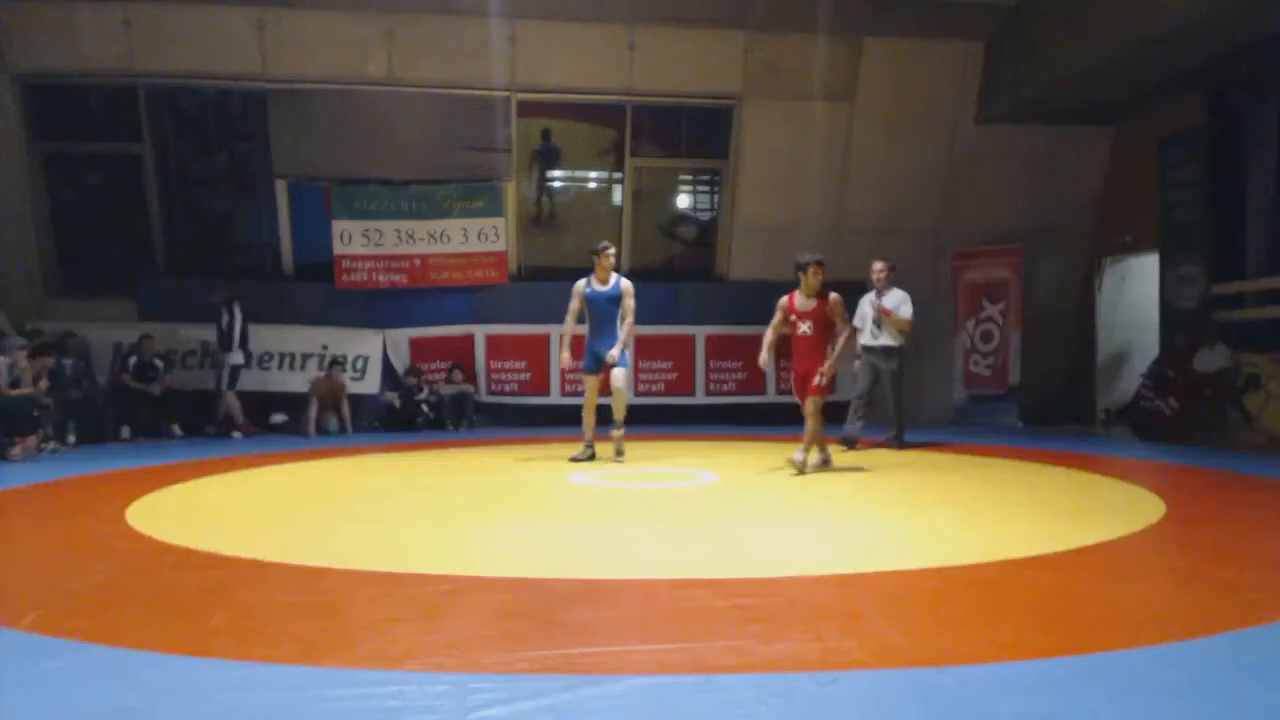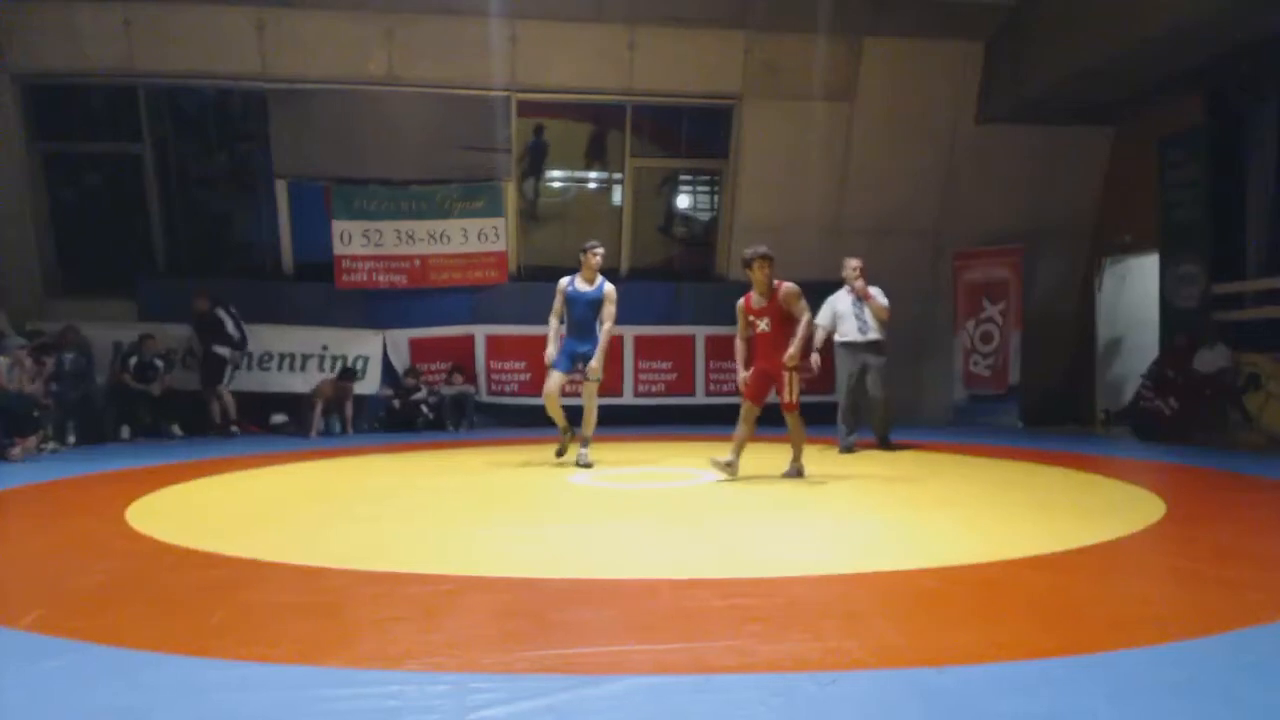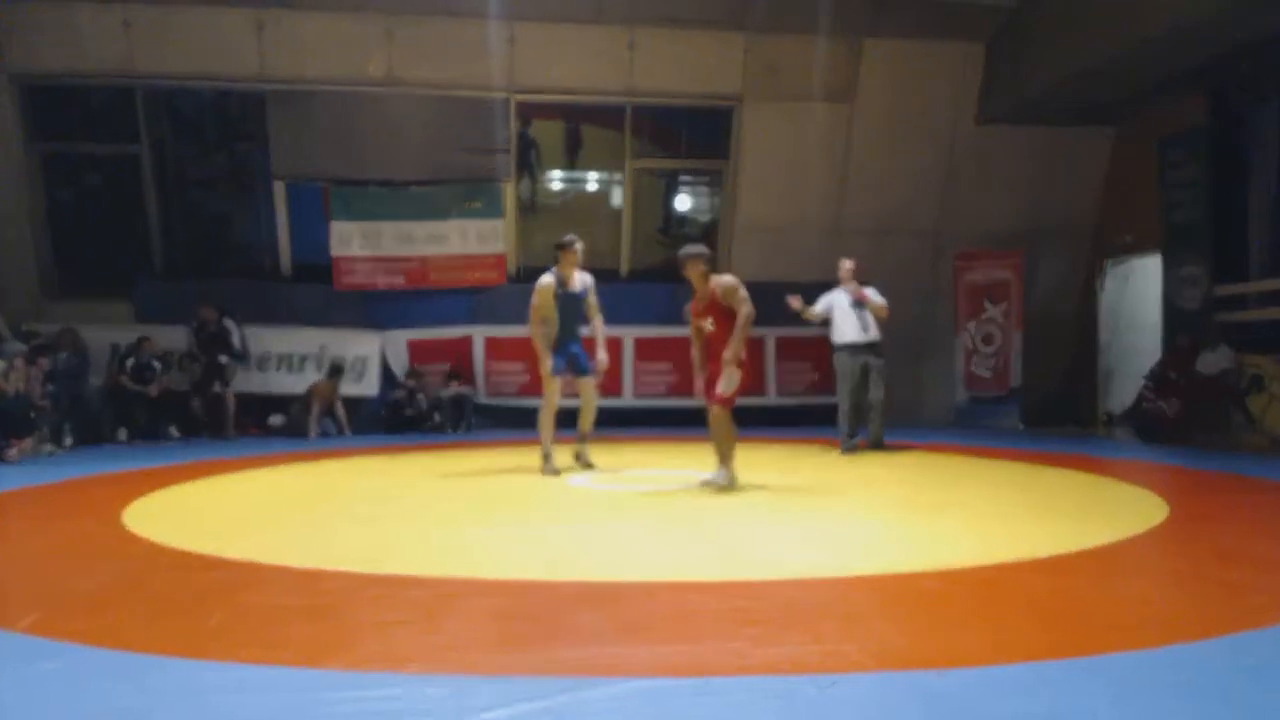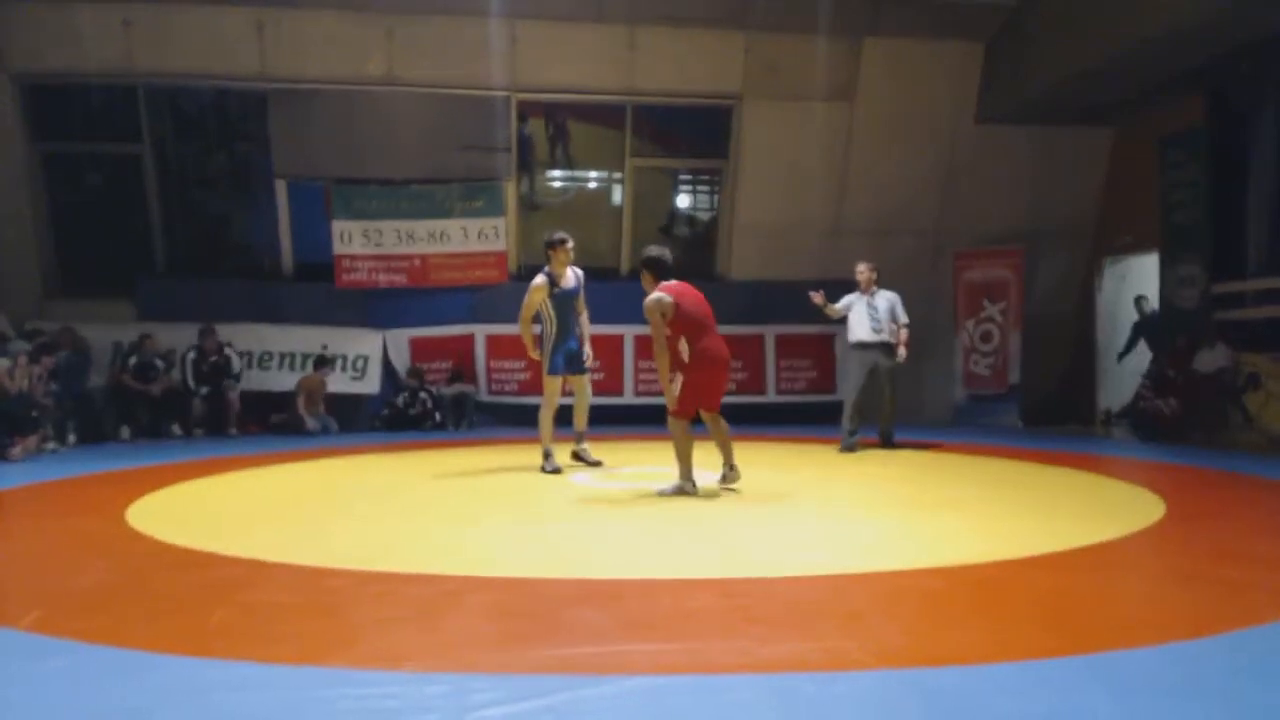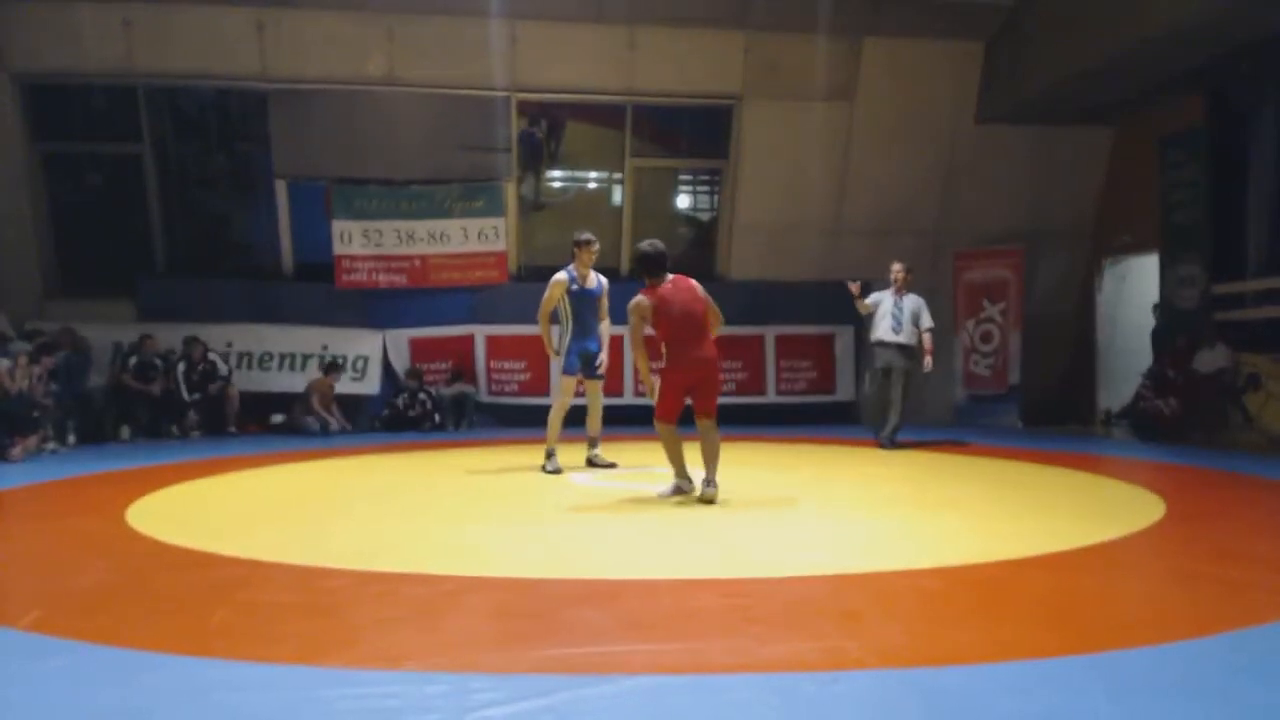
dt=0.5s
person 1, frame 1
left shoulder: (832, 300)
right shoulder: (786, 302)
left elbow: (844, 331)
right elbow: (773, 329)
left wrist: (833, 359)
right wrist: (765, 351)
left hip: (821, 363)
right hip: (799, 364)
left knee: (812, 404)
right knee: (808, 411)
left ankle: (802, 454)
right ankle: (823, 454)
person 1, frame 2
left shoulder: (787, 291)
right shoulder: (743, 304)
left elbow: (805, 317)
right elbow: (741, 338)
left wrist: (796, 346)
right wrist: (740, 368)
left hip: (785, 362)
right hip: (760, 363)
left knee: (790, 413)
right knee: (747, 410)
left ankle: (797, 462)
right ankle: (733, 461)
person 1, frame 3
left shoulder: (726, 284)
right shoulder: (693, 307)
left elbow: (747, 312)
right elbow: (697, 344)
left wrist: (734, 347)
right wrist: (699, 376)
left hip: (733, 359)
right hip: (713, 361)
left knee: (719, 409)
right knee: (714, 416)
left ankle: (726, 469)
right ankle: (724, 470)
person 1, frame 4
left shoulder: (654, 301)
right shoulder: (688, 289)
left elbow: (660, 345)
left wrist: (665, 385)
left hip: (695, 360)
right hip: (720, 355)
left knee: (678, 418)
right knee: (711, 412)
left ankle: (686, 481)
right ankle: (729, 466)
person 1, frame 5
left shoulder: (640, 302)
right shoulder: (692, 285)
left elbow: (638, 346)
right elbow: (717, 321)
left wrist: (646, 379)
left hip: (677, 365)
right hip: (708, 360)
left knee: (664, 422)
right knee: (707, 422)
left ankle: (682, 479)
right ankle: (710, 482)
person 2, frame 1
left shoulder: (624, 284)
right shoulder: (581, 286)
left elbow: (629, 320)
right elbow: (571, 318)
left wrist: (618, 348)
right wrist: (565, 348)
left hip: (615, 346)
right hip: (592, 347)
left knee: (619, 387)
right knee: (589, 398)
left ankle: (618, 430)
right ankle: (588, 447)
person 2, frame 2
left shoulder: (607, 288)
right shoulder: (565, 283)
left elbow: (608, 325)
right elbow: (555, 316)
left wrist: (598, 357)
right wrist: (551, 345)
left hip: (592, 347)
right hip: (568, 345)
left knee: (590, 400)
right knee: (549, 394)
left ankle: (583, 451)
right ankle: (566, 431)
person 2, frame 3
left shoulder: (586, 280)
right shoulder: (547, 282)
left elbow: (595, 315)
right elbow: (535, 320)
left wrist: (601, 348)
right wrist: (543, 355)
left hip: (575, 343)
right hip: (554, 345)
left knee: (590, 396)
right knee: (551, 401)
left ankle: (581, 449)
right ankle: (547, 458)
person 2, frame 4
left shoulder: (578, 275)
right shoulder: (541, 283)
right elbow: (524, 319)
left wrist: (587, 343)
right wrist: (530, 348)
left hip: (574, 342)
right hip: (553, 344)
left knee: (584, 394)
right knee: (551, 400)
left ankle: (580, 447)
right ankle: (548, 456)
person 2, frame 5
left shoulder: (601, 282)
right shoulder: (562, 279)
left elbow: (604, 318)
right elbow: (543, 314)
left wrist: (604, 350)
right wrist: (549, 346)
left hip: (593, 345)
right hip: (571, 344)
left knee: (596, 401)
right knee: (563, 400)
left ankle: (593, 453)
right ankle: (550, 455)
person 3, frame 1
left shoulder: (901, 297)
right shoulder: (865, 299)
left elbow: (906, 326)
left wrist: (886, 312)
right wrist: (857, 355)
left hip: (890, 354)
right hip: (867, 354)
left knee: (894, 398)
right knee: (859, 394)
left ankle: (895, 438)
right ankle: (850, 436)
person 3, frame 2
left shoulder: (875, 292)
right shoulder: (835, 299)
left elbow: (885, 315)
right elbow: (823, 326)
left wrist: (866, 295)
right wrist: (816, 349)
left hip: (873, 350)
right hip: (848, 351)
left knee: (877, 395)
right knee: (846, 397)
left ankle: (882, 437)
right ankle: (846, 441)
person 3, frame 3
left shoulder: (870, 293)
right shoulder: (832, 297)
left elbow: (884, 313)
right elbow: (816, 314)
left wrist: (863, 298)
right wrist: (802, 309)
left hip: (872, 350)
right hip: (847, 352)
left knee: (876, 397)
right knee: (848, 398)
left ankle: (875, 440)
right ankle: (848, 442)
person 3, frame 4
left shoulder: (891, 297)
right shoulder: (851, 299)
left elbow: (903, 324)
right elbow: (836, 311)
left wrist: (902, 344)
right wrist: (824, 304)
left hip: (885, 351)
right hip: (859, 351)
left knee: (888, 396)
right knee: (851, 396)
left ankle: (885, 436)
right ankle: (848, 440)
person 3, frame 5
left shoulder: (917, 302)
right shoulder: (880, 296)
left elbow: (926, 329)
right elbow: (864, 308)
left wrist: (928, 353)
right wrist: (857, 297)
left hip: (903, 352)
right hip: (880, 350)
left knee: (897, 397)
right knee: (876, 394)
left ankle: (888, 437)
right ankle: (880, 431)
